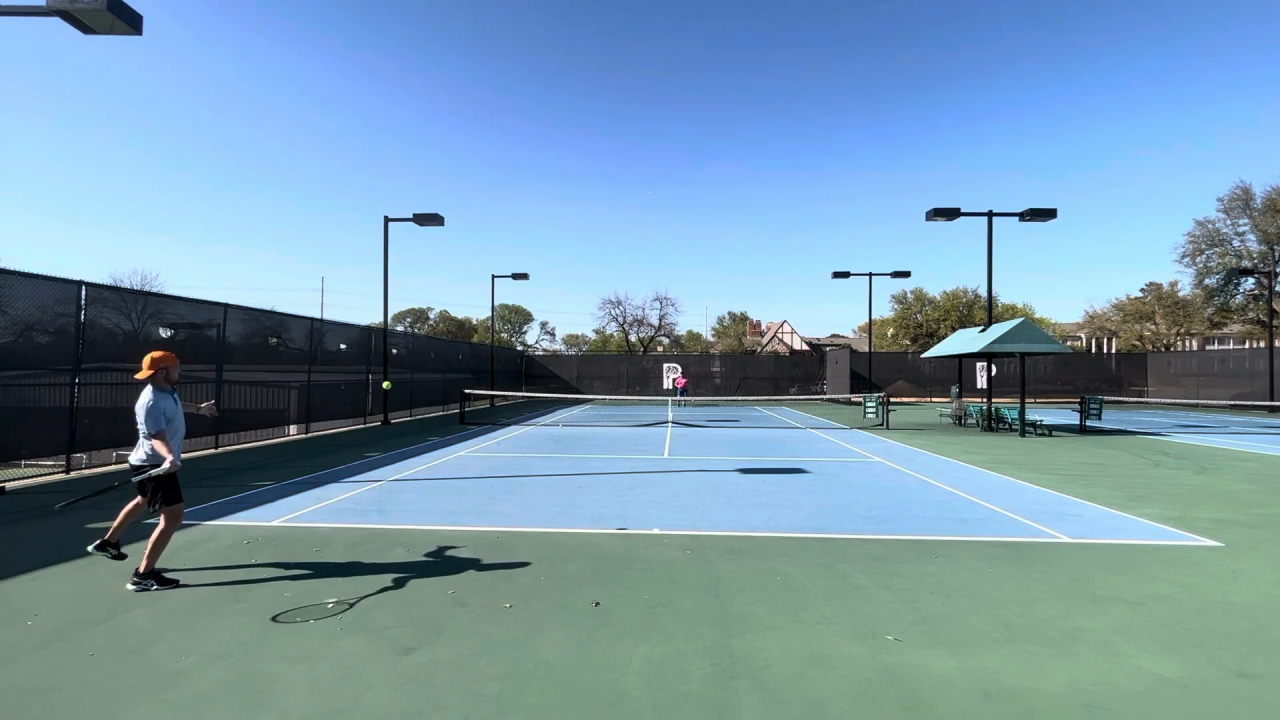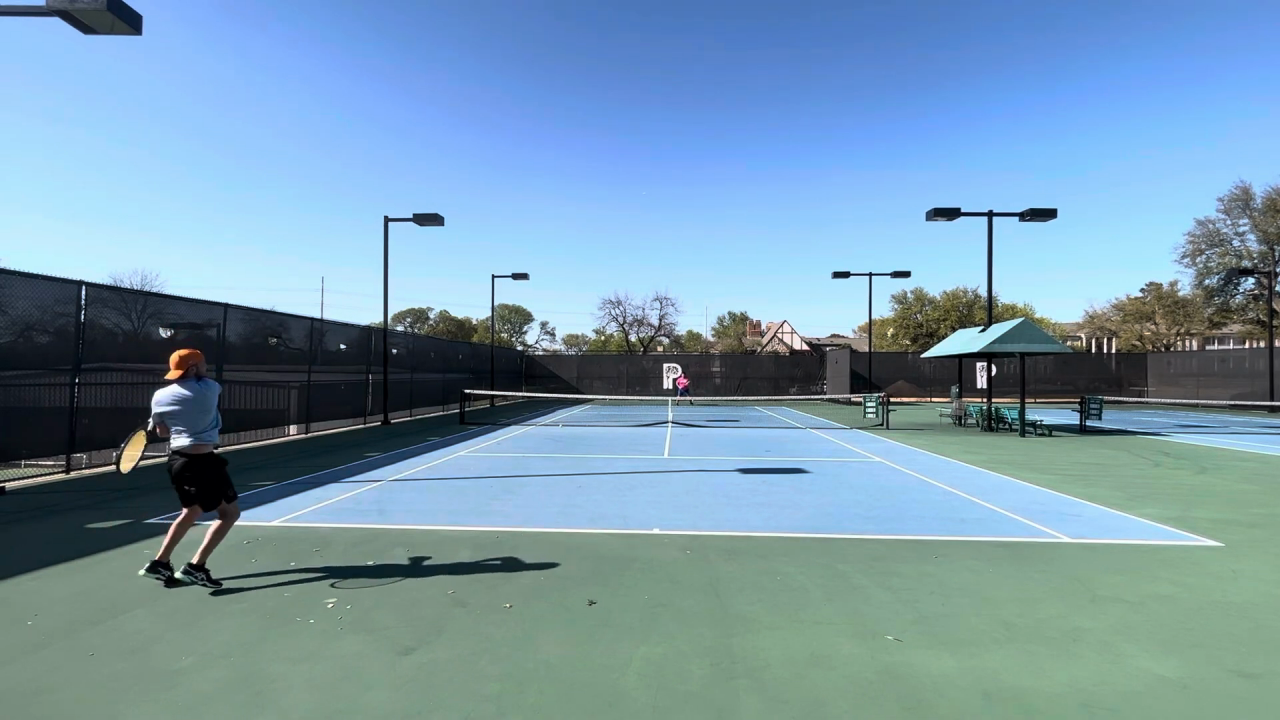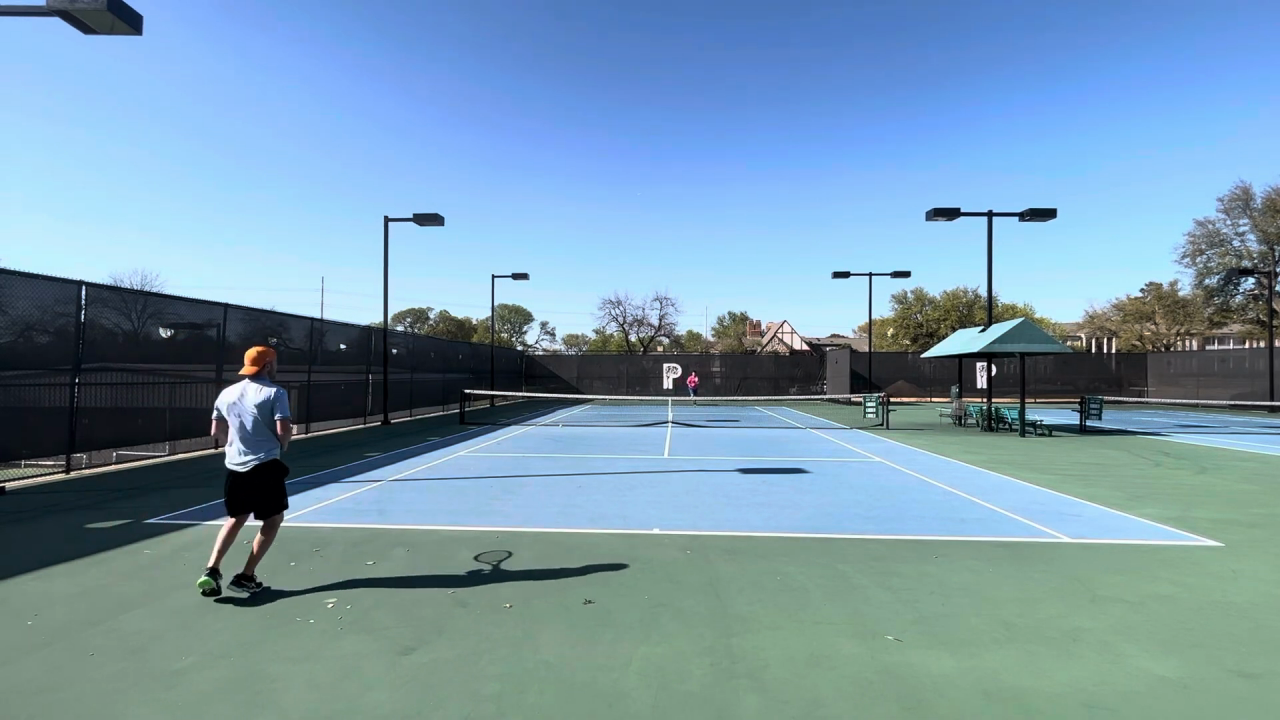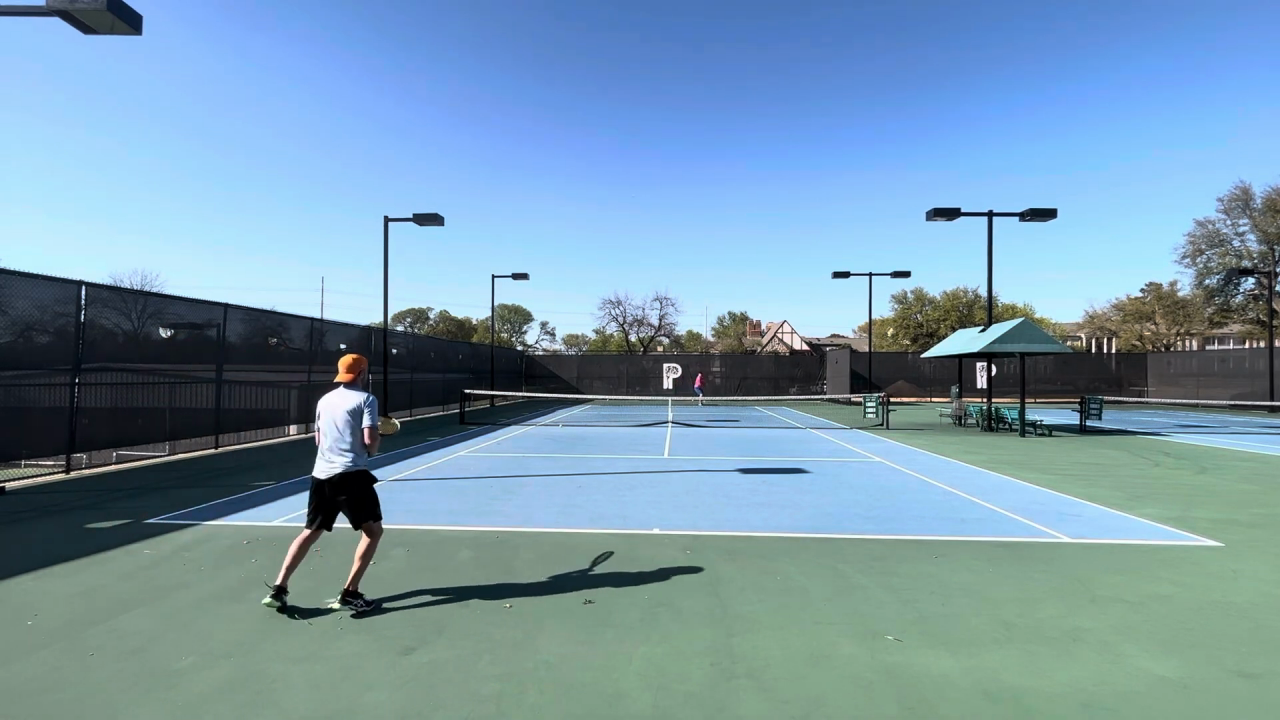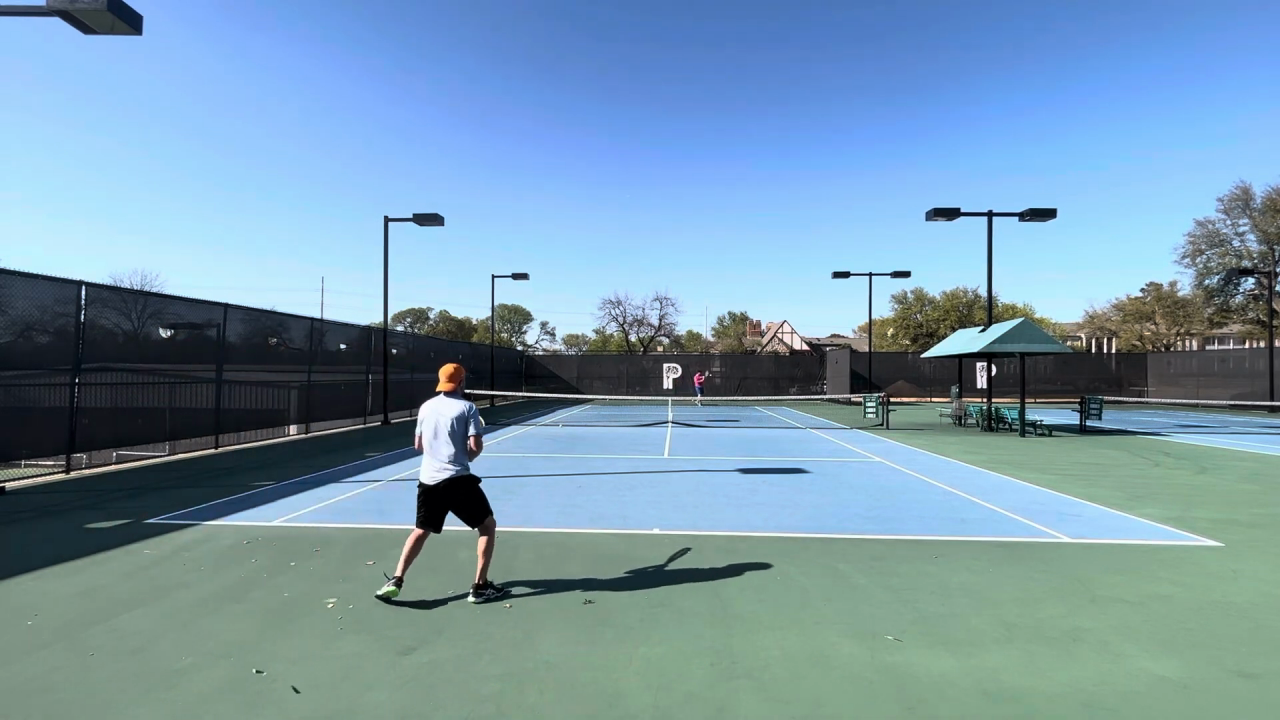
dt=0.4s
person 1, frame 1
left shoulder: (169, 390)
right shoulder: (151, 403)
left elbow: (178, 406)
right elbow: (158, 438)
left wrist: (198, 408)
right wrist: (169, 457)
left hip: (153, 462)
right hip: (152, 463)
left knee: (143, 502)
right knee: (172, 517)
left ankle: (107, 541)
right ankle: (144, 575)
person 1, frame 2
left shoulder: (161, 396)
right shoulder: (209, 387)
left elbow: (161, 431)
left hip: (177, 461)
right hip: (203, 460)
left knee: (191, 511)
right knee: (230, 513)
left ankle: (159, 563)
right ankle: (196, 566)
person 1, frame 3
left shoulder: (227, 393)
right shoulder: (276, 393)
left elbow: (216, 432)
right elbow: (284, 431)
right wrist: (283, 444)
left hip: (235, 467)
right hip: (265, 466)
left knee: (234, 519)
right knee: (272, 522)
left ankle: (212, 570)
right ankle: (245, 577)
person 1, frame 4
left shoulder: (324, 401)
right shoulder: (366, 399)
right elbow: (370, 439)
right wrist: (372, 451)
left hip: (322, 476)
right hip: (350, 477)
left knee: (310, 532)
right knee: (373, 531)
left ankle: (279, 588)
right ankle: (350, 593)
person 1, frame 5
left shoulder: (426, 408)
right shoulder: (467, 407)
left elbow: (418, 444)
right elbow: (475, 447)
left hip: (428, 480)
right hip: (456, 480)
left knee: (420, 532)
right knee: (487, 526)
left ankle: (397, 579)
right ankle: (481, 586)
